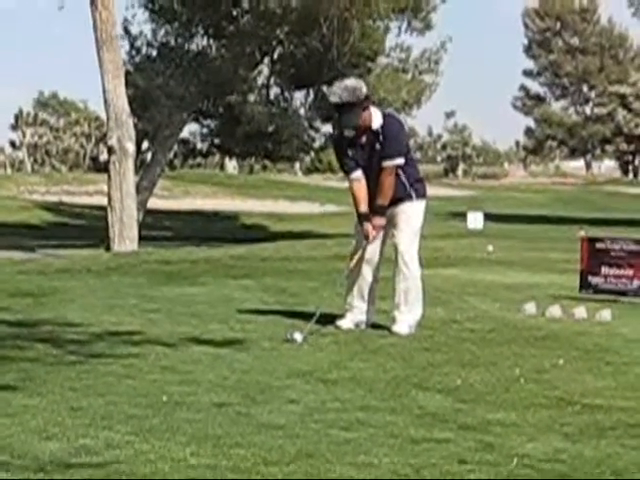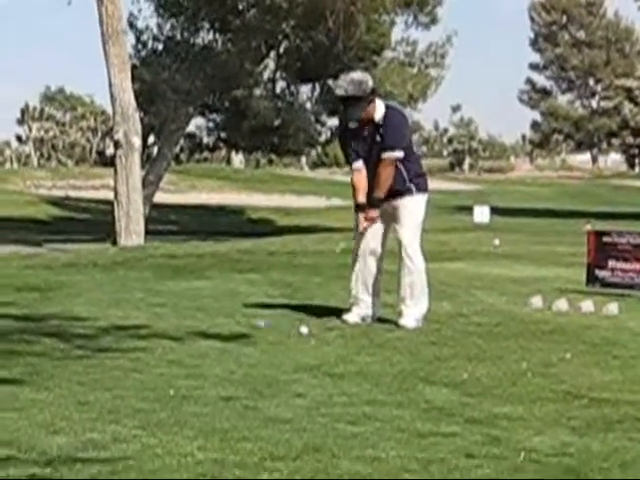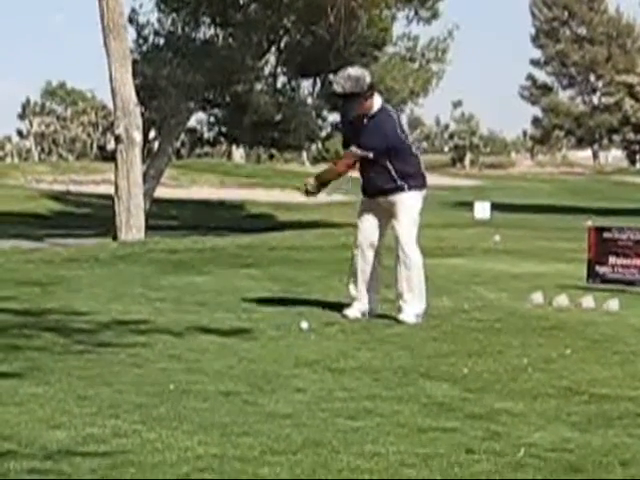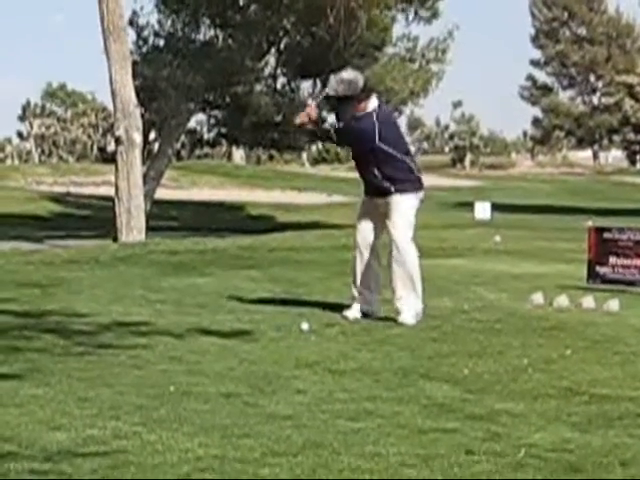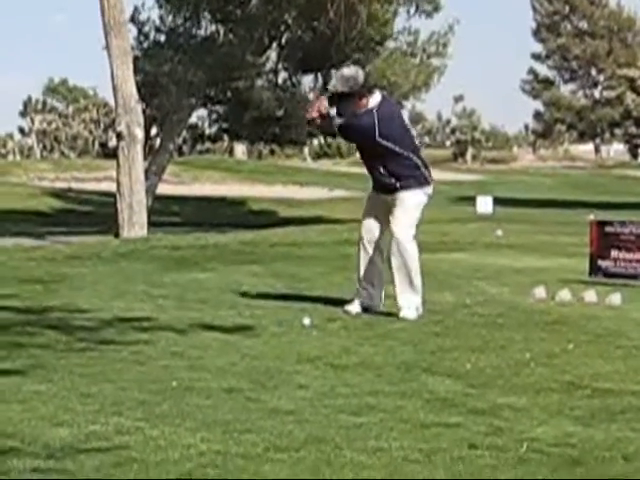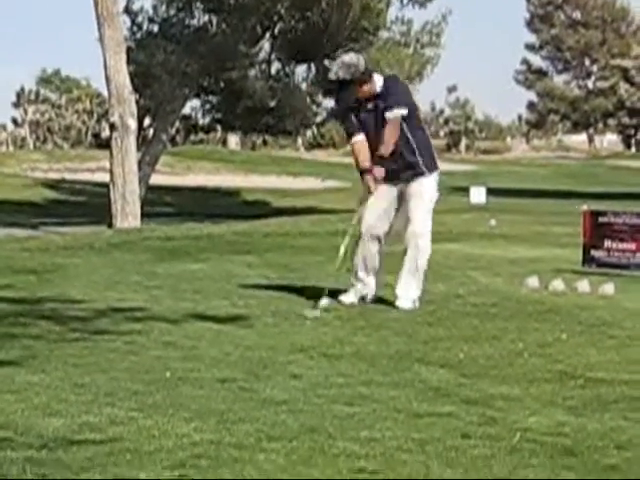
dt=0.2s
person 1, frame 1
left shoulder: (391, 125)
right shoulder: (342, 138)
left elbow: (389, 173)
right elbow: (356, 179)
left wrist: (380, 213)
right wrist: (365, 217)
left hip: (406, 199)
right hip: (372, 203)
left knee: (406, 254)
right knee: (364, 255)
left ankle: (407, 318)
right ankle: (357, 313)
person 1, frame 2
left shoulder: (394, 118)
right shoulder: (347, 128)
left elbow: (387, 165)
right elbow: (358, 169)
left wrist: (375, 205)
right wrist: (361, 207)
left hip: (408, 192)
right hip: (373, 196)
left knee: (409, 247)
right knee: (365, 247)
left ankle: (413, 311)
right ankle: (363, 306)
person 1, frame 3
left shoulder: (382, 121)
right shoulder: (352, 116)
left elbow: (350, 159)
right elbow: (346, 157)
left wrist: (318, 180)
right wrist: (325, 181)
left hip: (405, 189)
right hip: (373, 192)
left knee: (405, 242)
right knee: (365, 242)
left ankle: (412, 307)
right ankle: (363, 301)
person 1, frame 4
left shoulder: (366, 126)
right shoulder: (366, 111)
left elbow: (334, 136)
right elbow: (339, 132)
left wrist: (311, 122)
right wrist: (314, 118)
left hip: (402, 190)
right hip: (375, 192)
left knee: (401, 242)
right knee: (364, 242)
left ankle: (410, 307)
right ankle: (365, 302)
person 1, frame 5
left shoulder: (368, 123)
right shoulder: (379, 101)
left elbow: (334, 128)
right elbow: (341, 121)
left wrist: (316, 116)
right wrist: (323, 108)
left hip: (410, 186)
right hip: (384, 186)
left knee: (401, 237)
right knee: (369, 237)
left ankle: (411, 303)
right ankle: (368, 297)
person 1, frame 6
left shoulder: (392, 87)
right shoulder: (350, 105)
left elbow: (393, 126)
right elbow: (358, 141)
left wrist: (380, 162)
right wrist: (366, 172)
left hip: (420, 173)
right hip: (386, 178)
left knee: (418, 229)
right knee: (369, 228)
left ankle: (409, 293)
right ankle: (362, 287)
